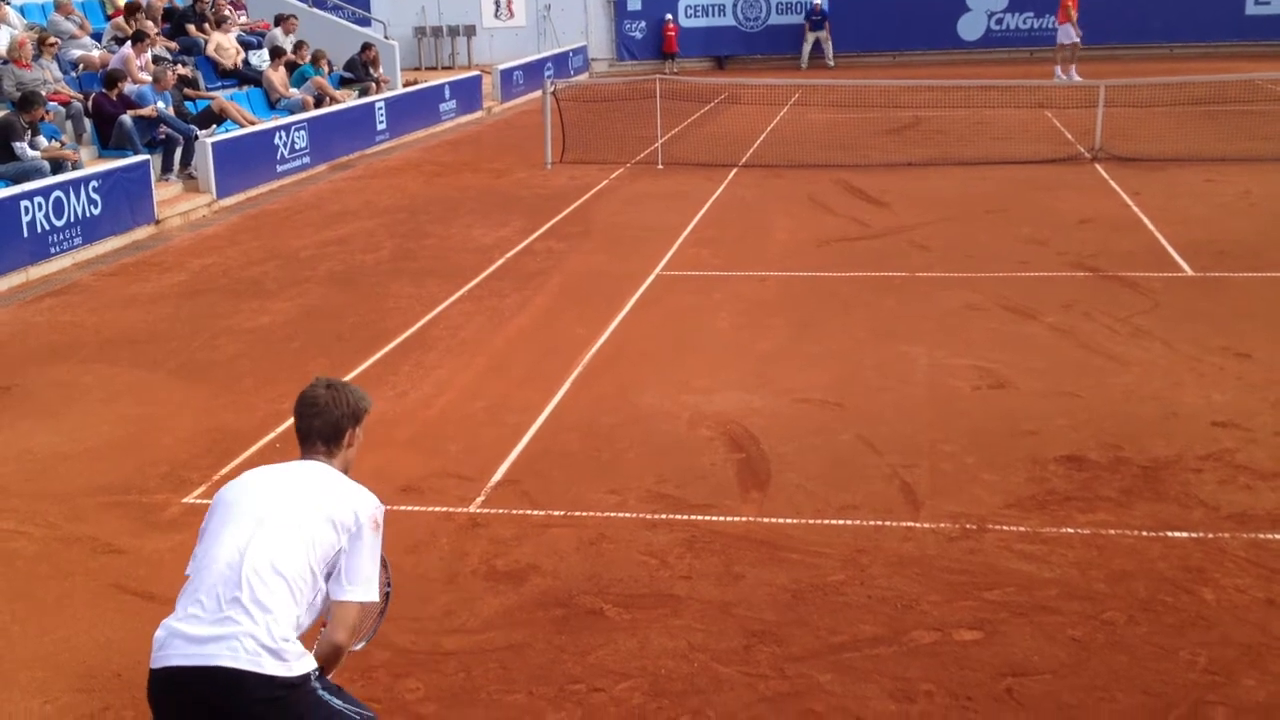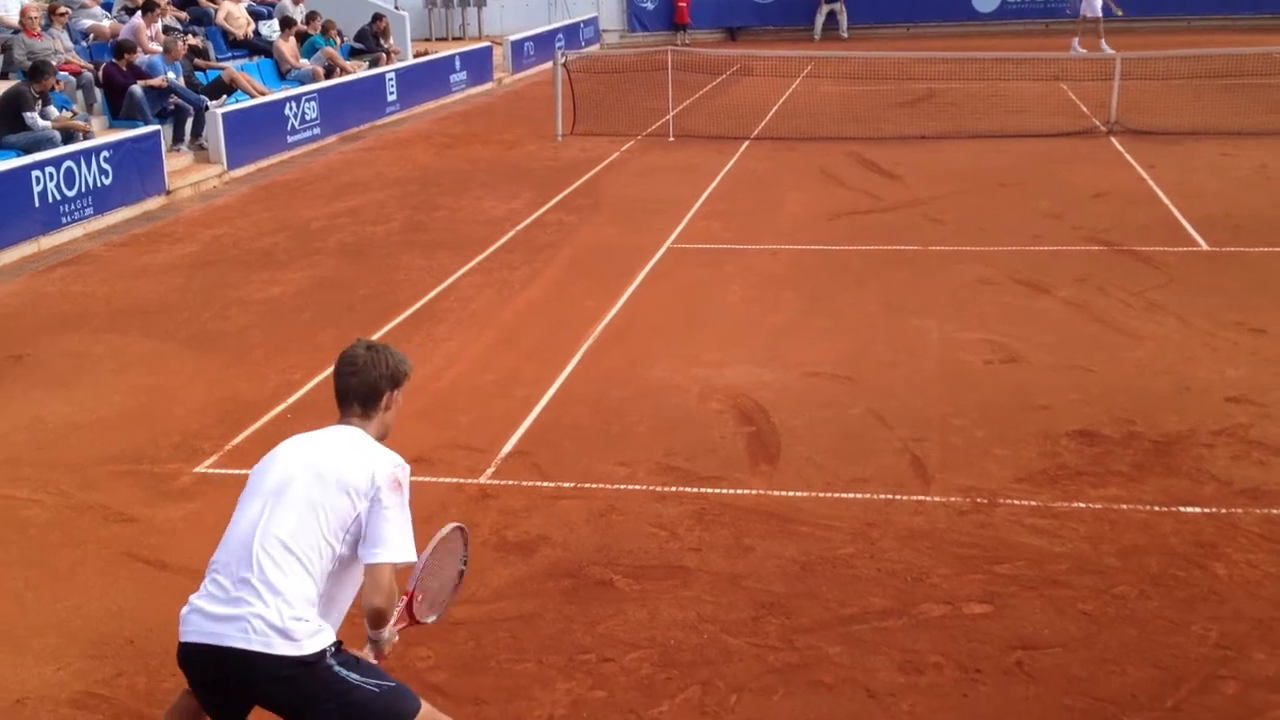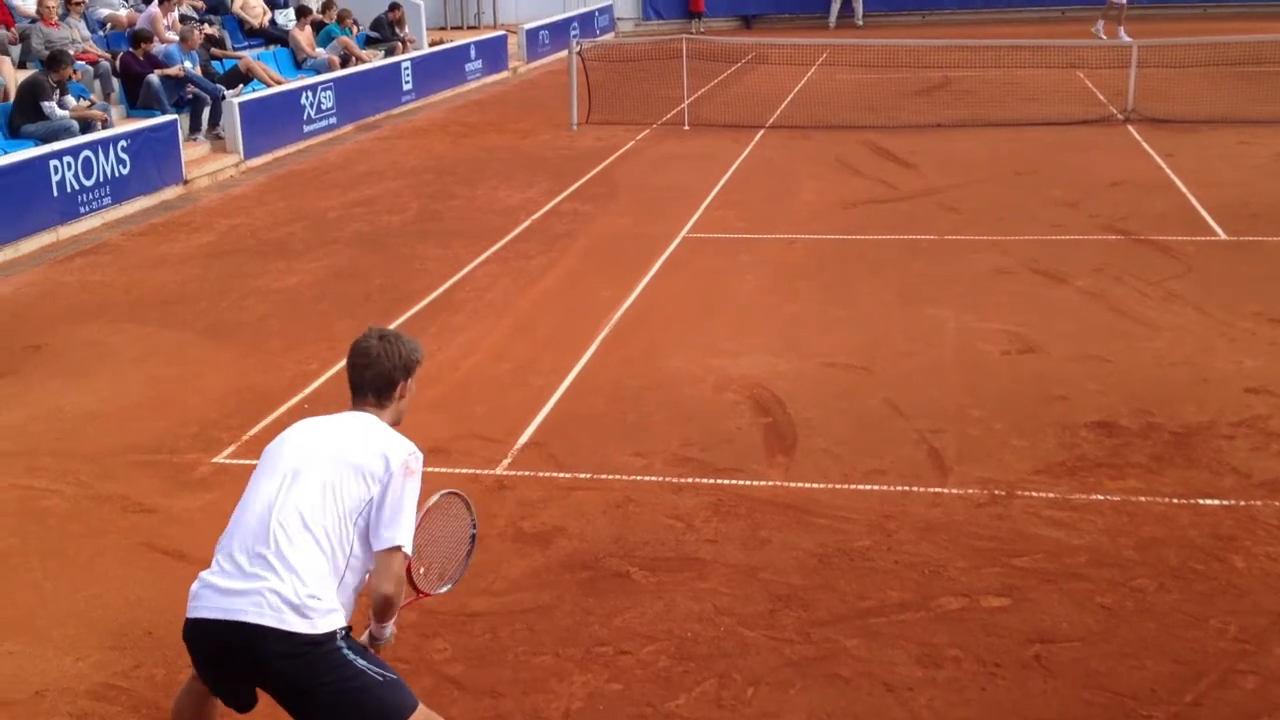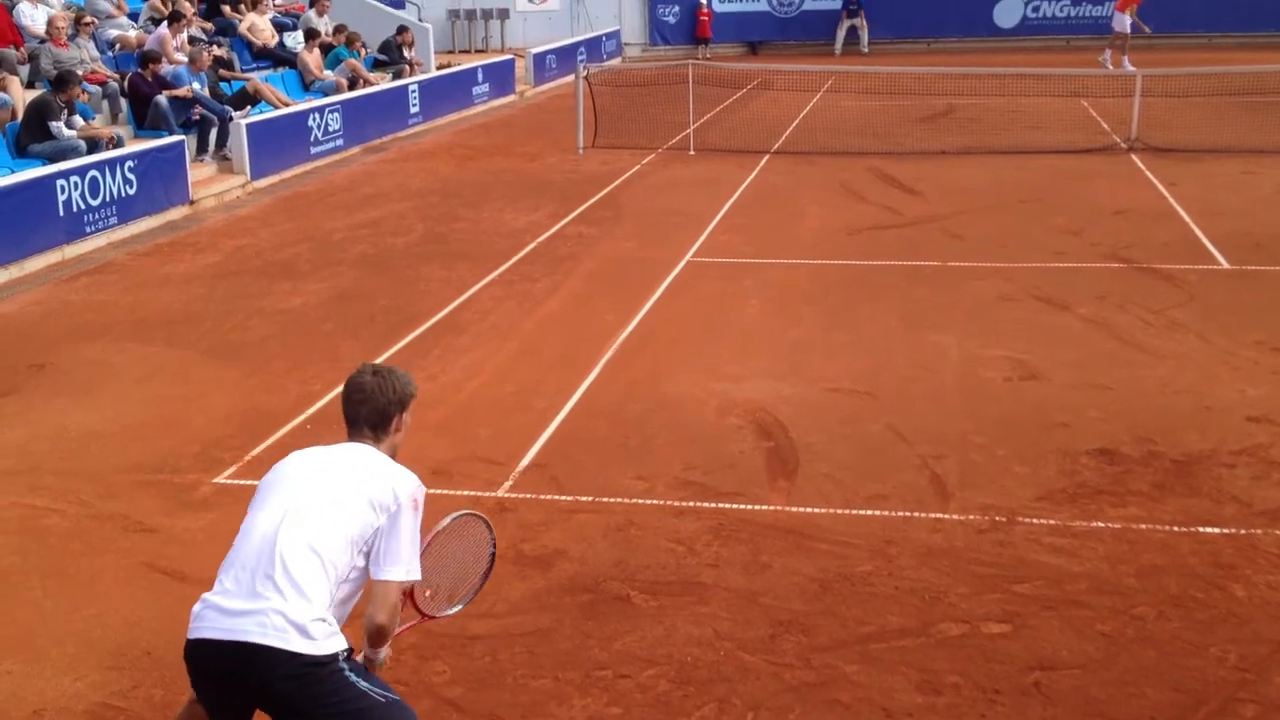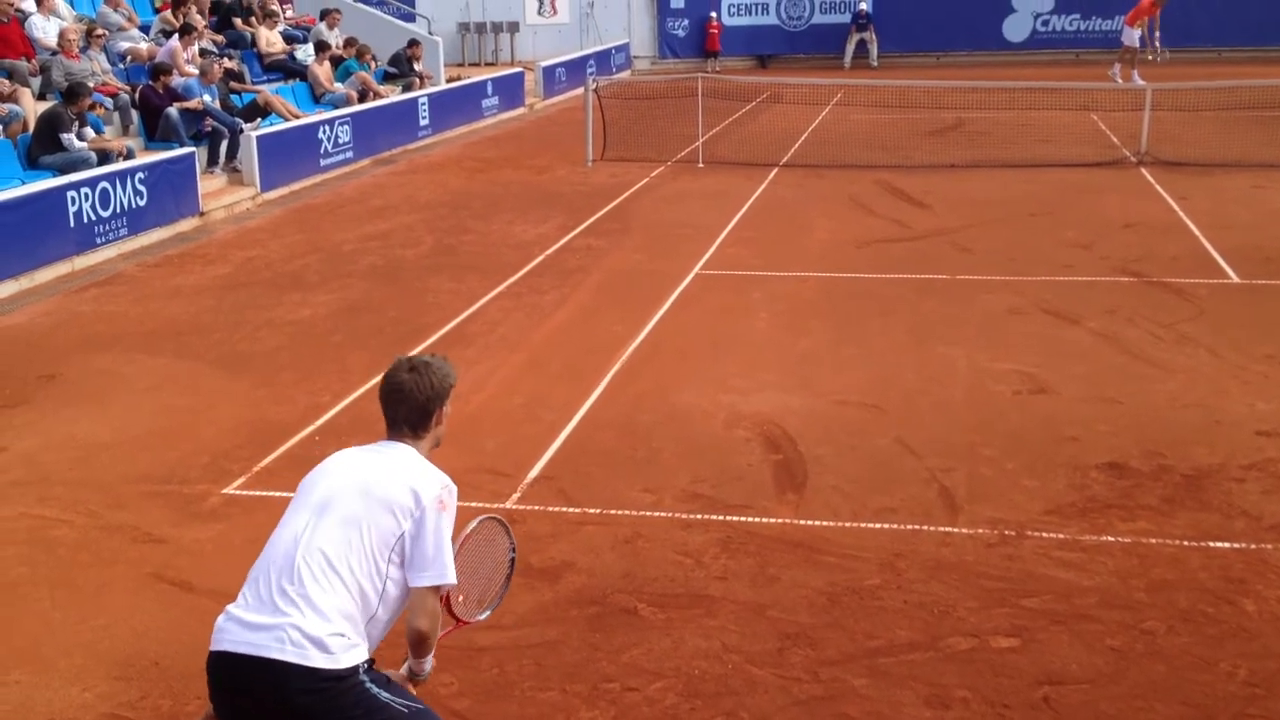
dt=0.5s
person 1, frame 1
left shoulder: (238, 485)
right shoulder: (359, 503)
right elbow: (338, 636)
right wrist: (307, 681)
left hip: (174, 661)
right hip: (260, 671)
person 1, frame 2
left shoulder: (282, 452)
right shoulder: (383, 466)
right elbow: (378, 599)
right wrist: (380, 636)
left hip: (200, 635)
right hip: (276, 646)
person 1, frame 3
left shoulder: (295, 432)
right shoulder: (396, 451)
right elbow: (387, 585)
right wrist: (381, 630)
left hip: (208, 613)
right hip: (287, 627)
left knee: (207, 679)
person 1, frame 4
left shoulder: (291, 462)
right shoulder: (400, 483)
right elbow: (382, 614)
right wrist: (375, 655)
left hip: (210, 634)
right hip: (291, 646)
person 1, frame 5
left shoulder: (335, 463)
right shoulder: (430, 486)
right elbow: (422, 621)
left wrist: (377, 676)
right wrist: (420, 666)
left hip: (231, 649)
right hip: (310, 664)
